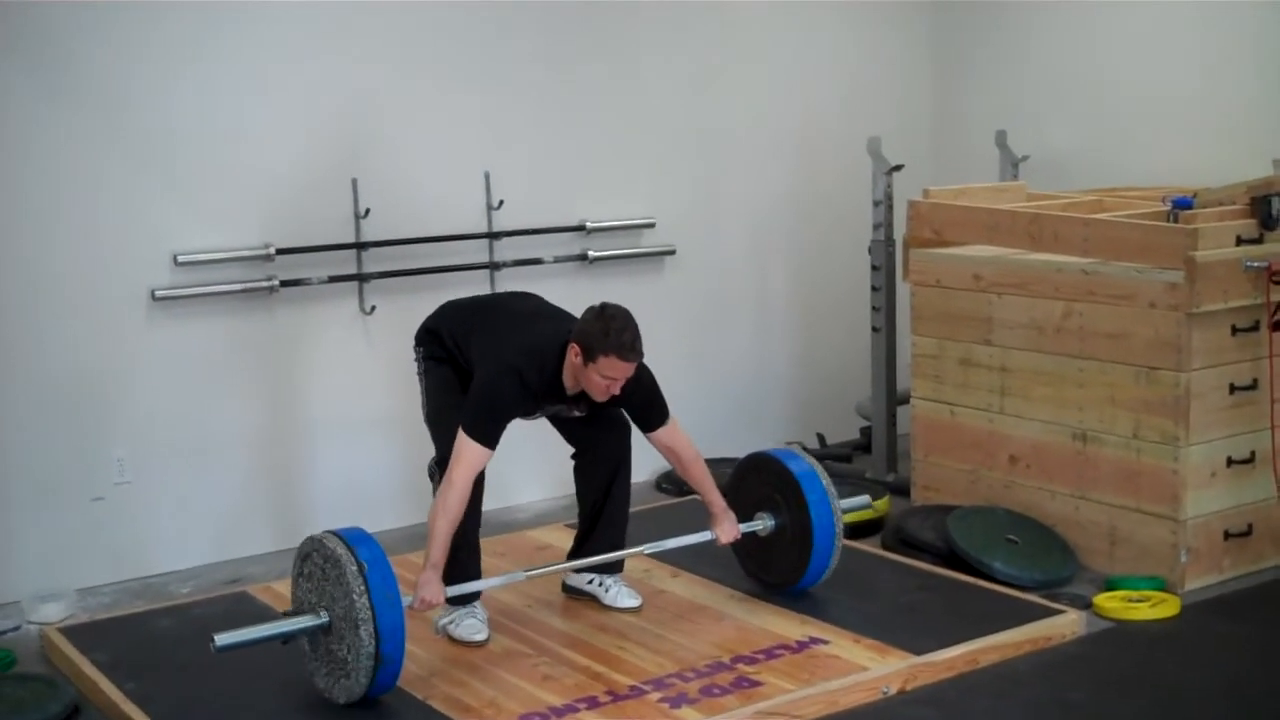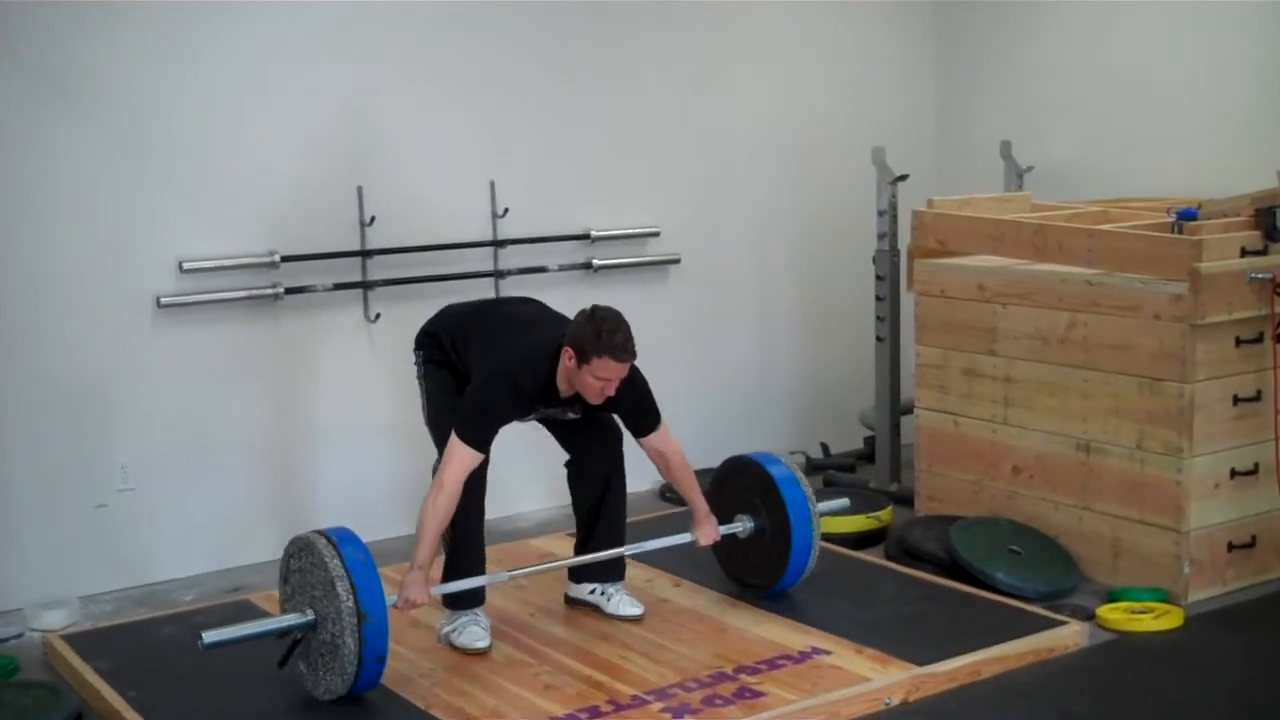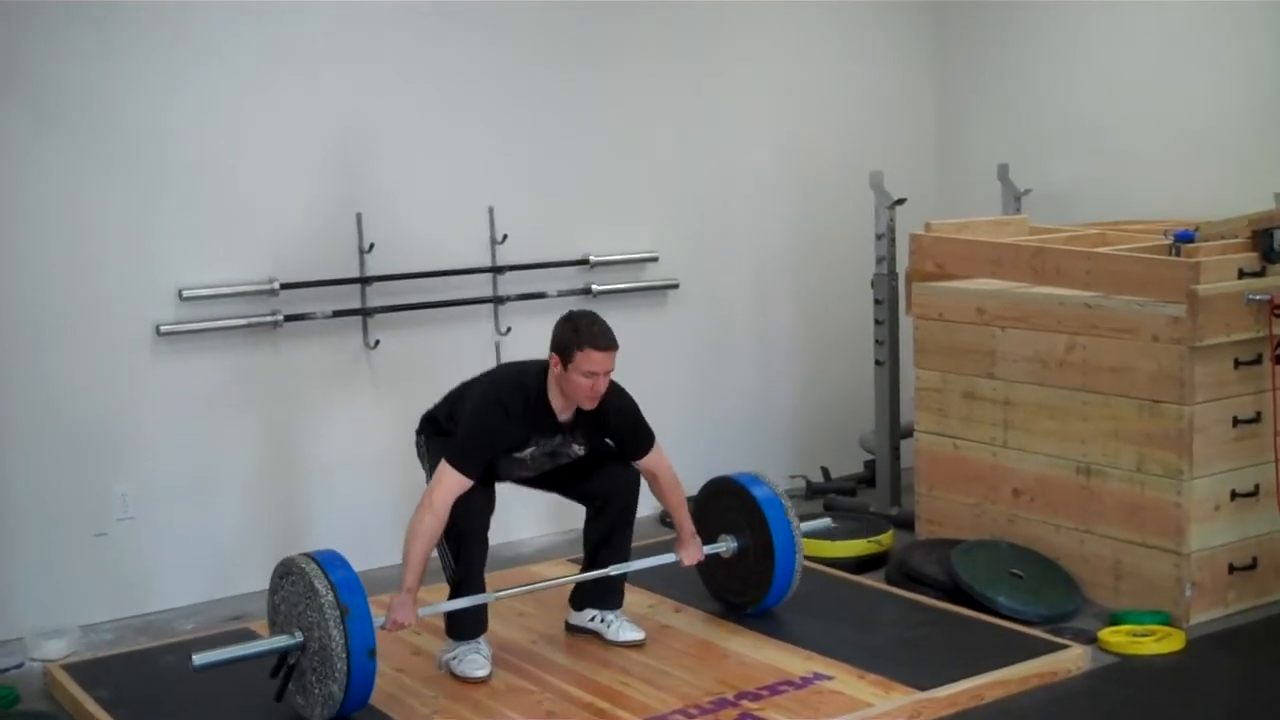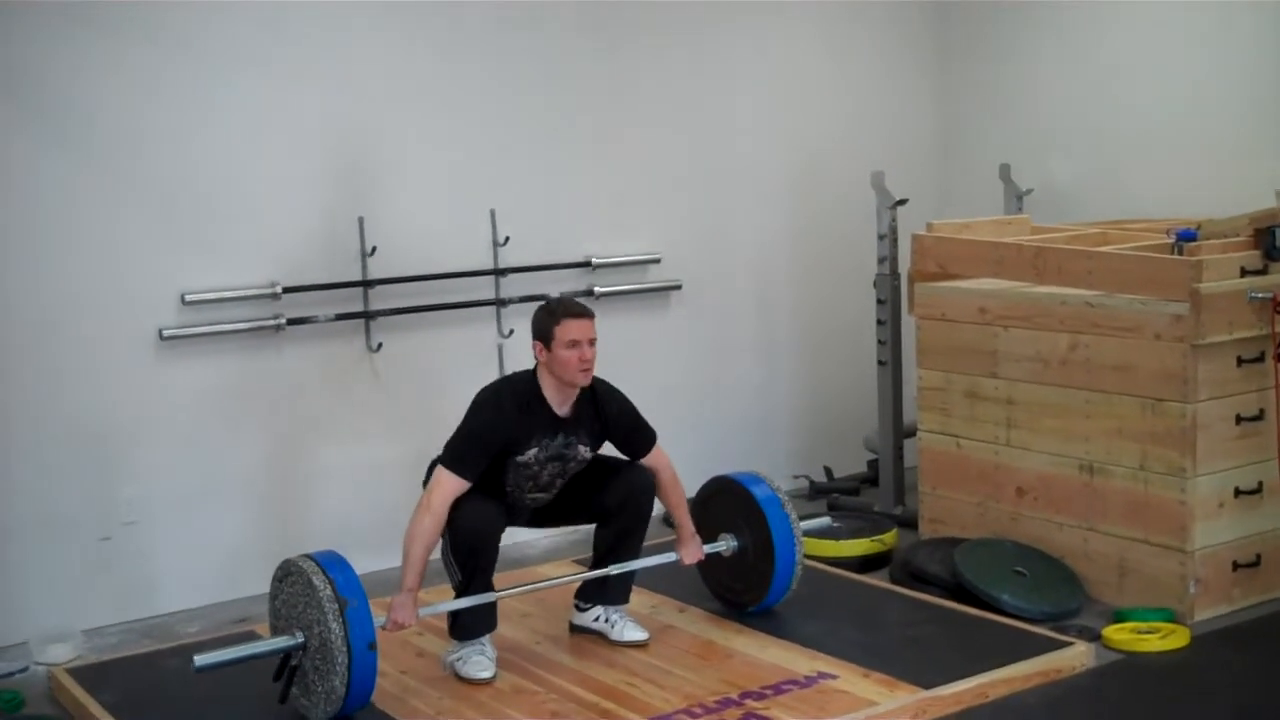
dt=0.3s
person 1, frame 1
left shoulder: (624, 370)
right shoulder: (513, 373)
left elbow: (673, 443)
right elbow: (461, 474)
left wrist: (719, 511)
right wrist: (431, 573)
right hip: (447, 352)
left knee: (609, 438)
right knee: (452, 459)
left ankle: (591, 569)
right ankle: (460, 600)
person 1, frame 2
left shoulder: (620, 377)
right shoulder: (509, 377)
left elbow: (663, 447)
right elbow: (451, 476)
left wrist: (702, 515)
right wrist: (418, 573)
right hip: (447, 358)
left knee: (602, 444)
right knee: (470, 471)
left ankle: (593, 579)
right ankle: (463, 608)
person 1, frame 3
left shoulder: (612, 402)
right shoulder: (500, 402)
left elbow: (656, 469)
right elbow: (438, 500)
left wrist: (687, 535)
right wrist: (407, 594)
right hip: (451, 438)
left knee: (620, 480)
right knee: (469, 507)
left ankle: (594, 607)
right ankle: (465, 637)
person 1, frame 4
left shoulder: (604, 401)
right shoulder: (499, 407)
left elbow: (660, 467)
right elbow: (437, 499)
left wrist: (687, 534)
right wrist: (408, 593)
left hip: (549, 493)
right hip: (482, 494)
left knee: (636, 485)
right knee: (475, 521)
left ankle: (597, 606)
right ankle: (470, 637)
